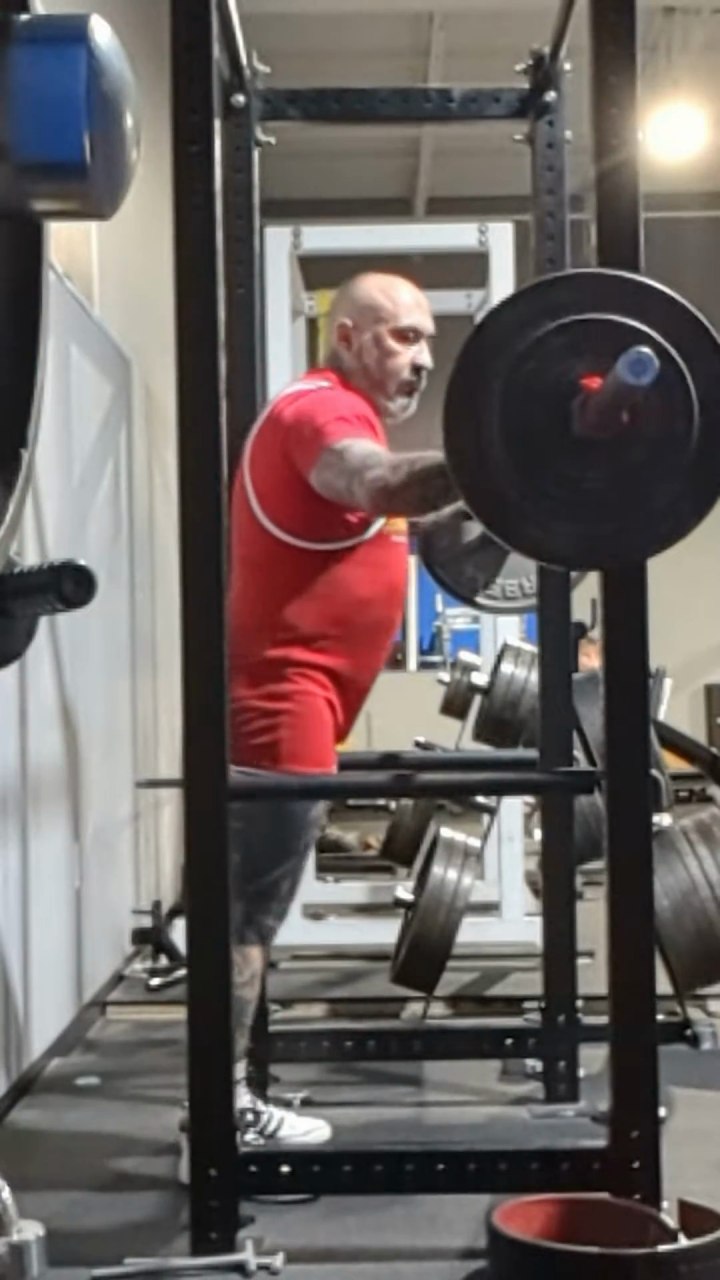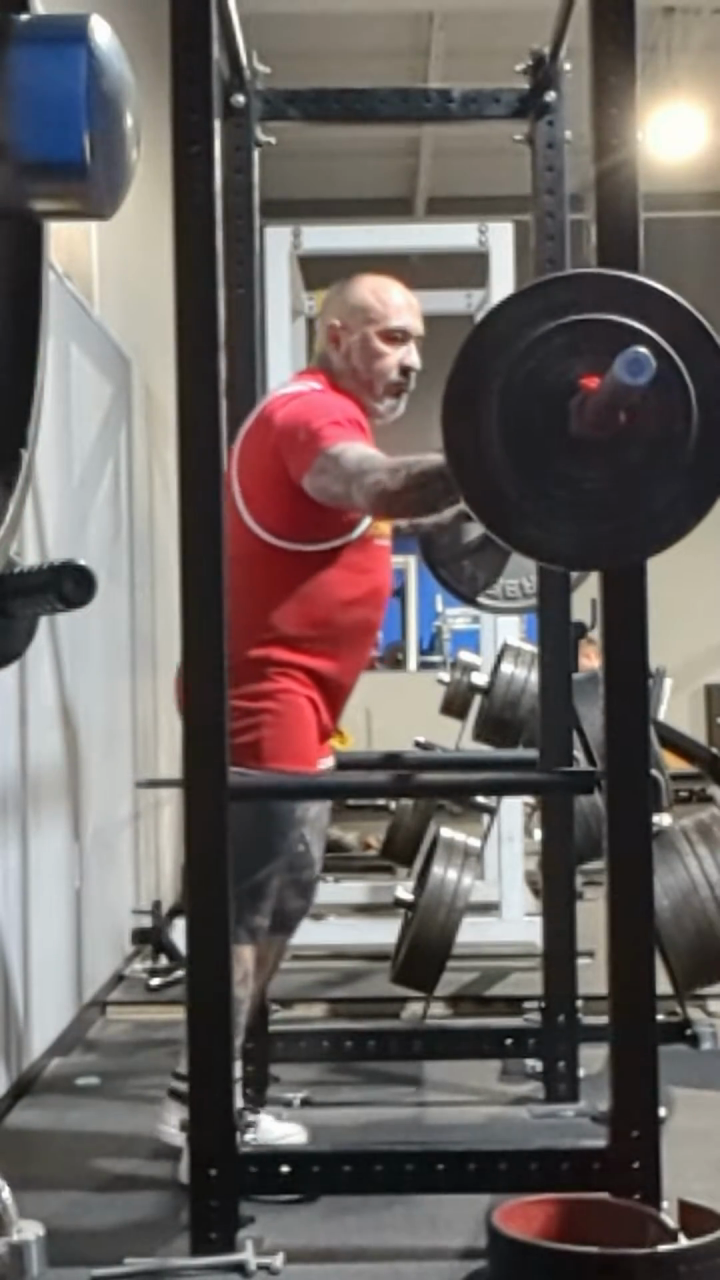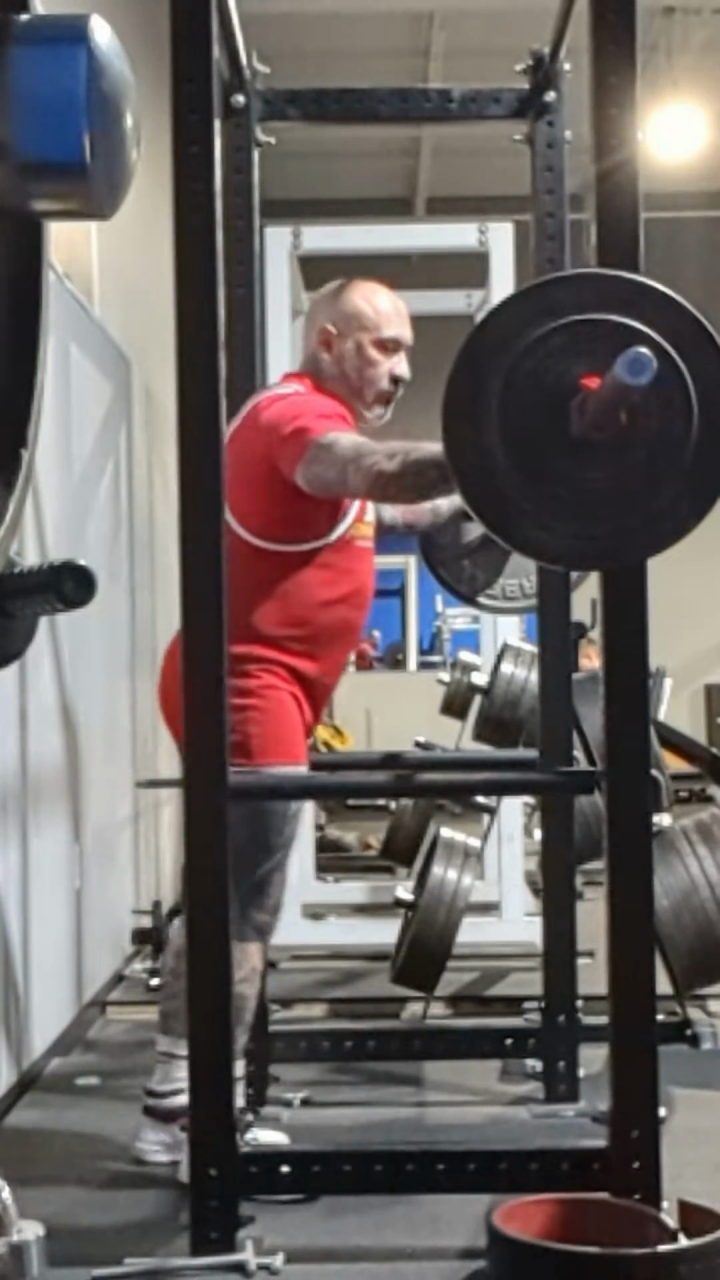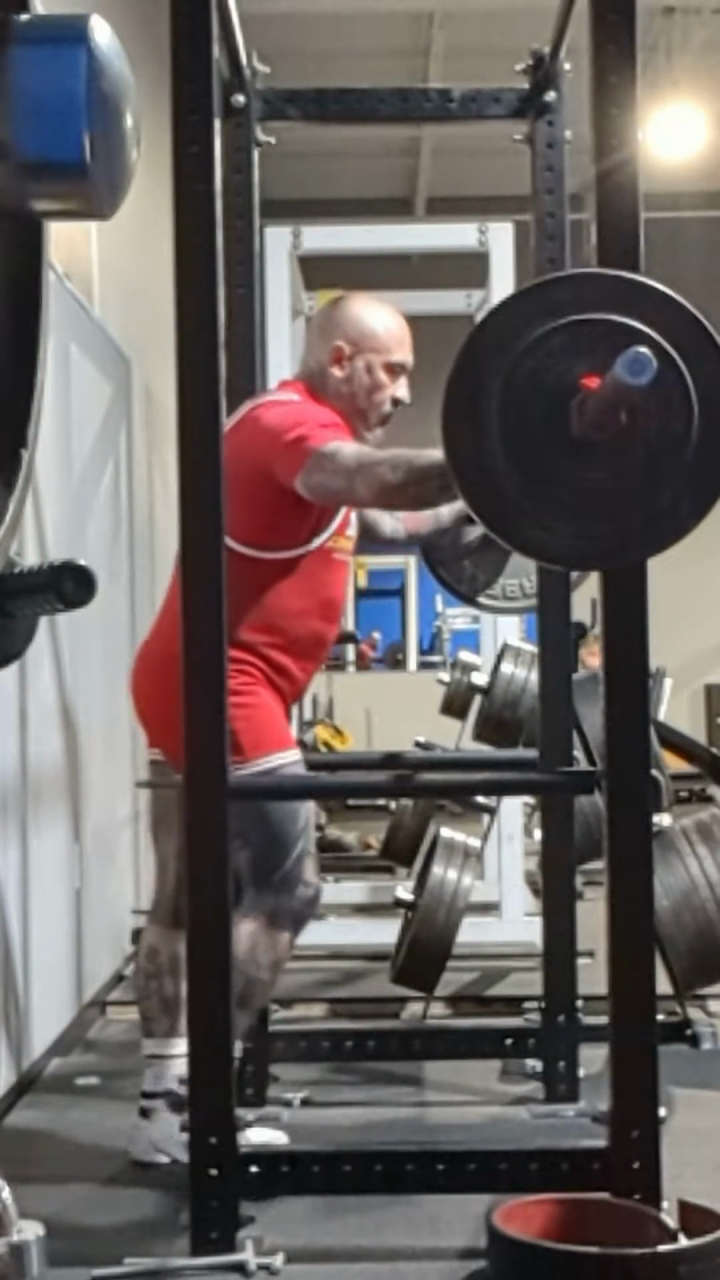
dt=0.2s
person 1, frame 1
left shoulder: (334, 417)
right shoulder: (323, 411)
left elbow: (390, 504)
right elbow: (382, 486)
left hip: (287, 697)
right hip: (279, 696)
left knee: (257, 907)
right knee: (251, 913)
left ankle: (229, 1102)
person 1, frame 2
left shoulder: (324, 418)
right shoulder: (313, 412)
left elbow: (385, 505)
right elbow: (383, 489)
left hip: (276, 697)
right hip: (264, 695)
left knee: (280, 901)
right knee: (246, 912)
person 1, frame 3
left shoulder: (308, 421)
right shoulder: (299, 413)
left elbow: (381, 507)
right elbow: (375, 472)
left hip: (244, 694)
right hip: (244, 692)
left knee: (226, 906)
right knee: (243, 911)
left ankle: (171, 1105)
person 1, frame 4
left shoulder: (302, 430)
right shoulder: (290, 422)
left elbow: (378, 511)
right elbow: (373, 474)
left hip: (203, 694)
right hip: (220, 692)
left knee: (186, 904)
right knee: (287, 891)
left ankle: (167, 1104)
right ankle: (181, 1081)
